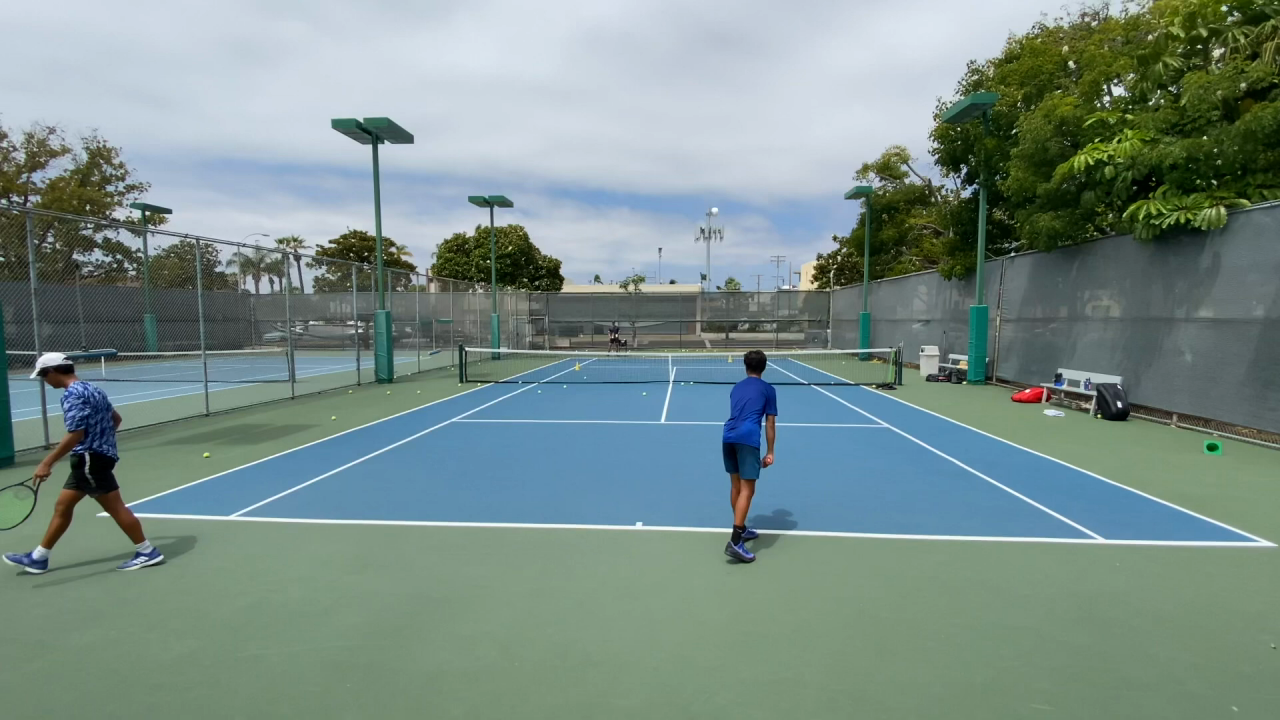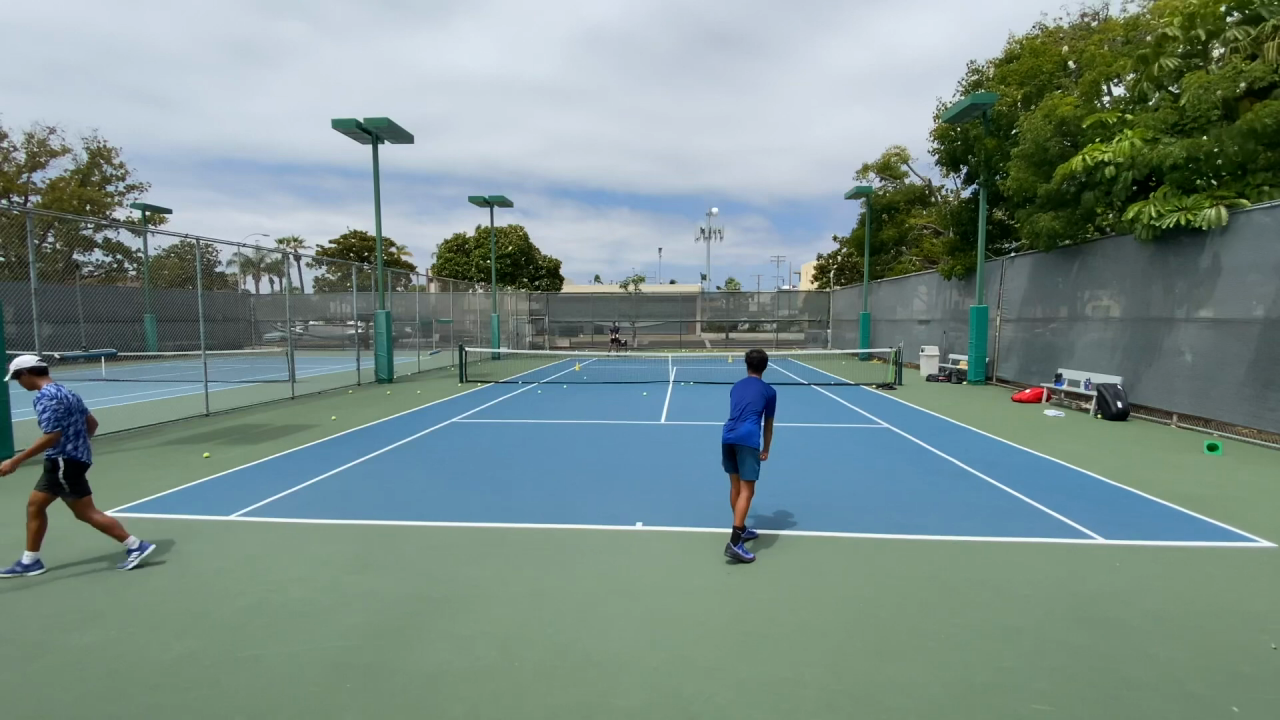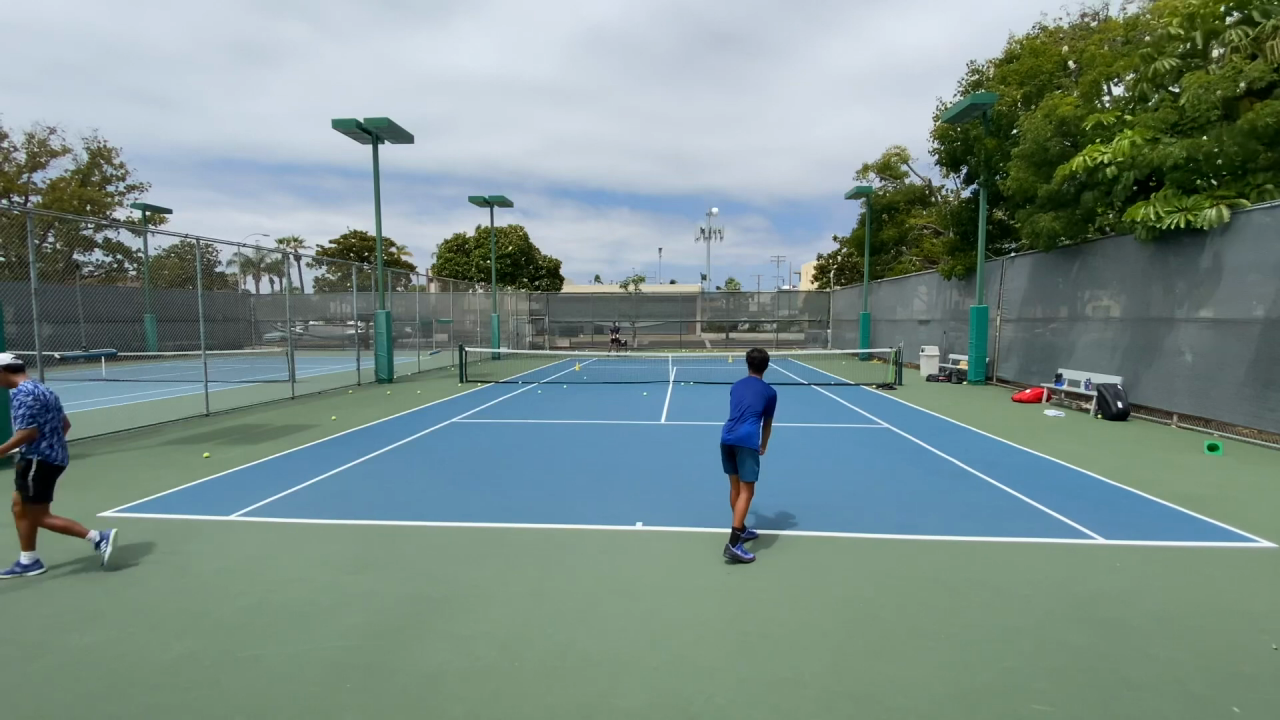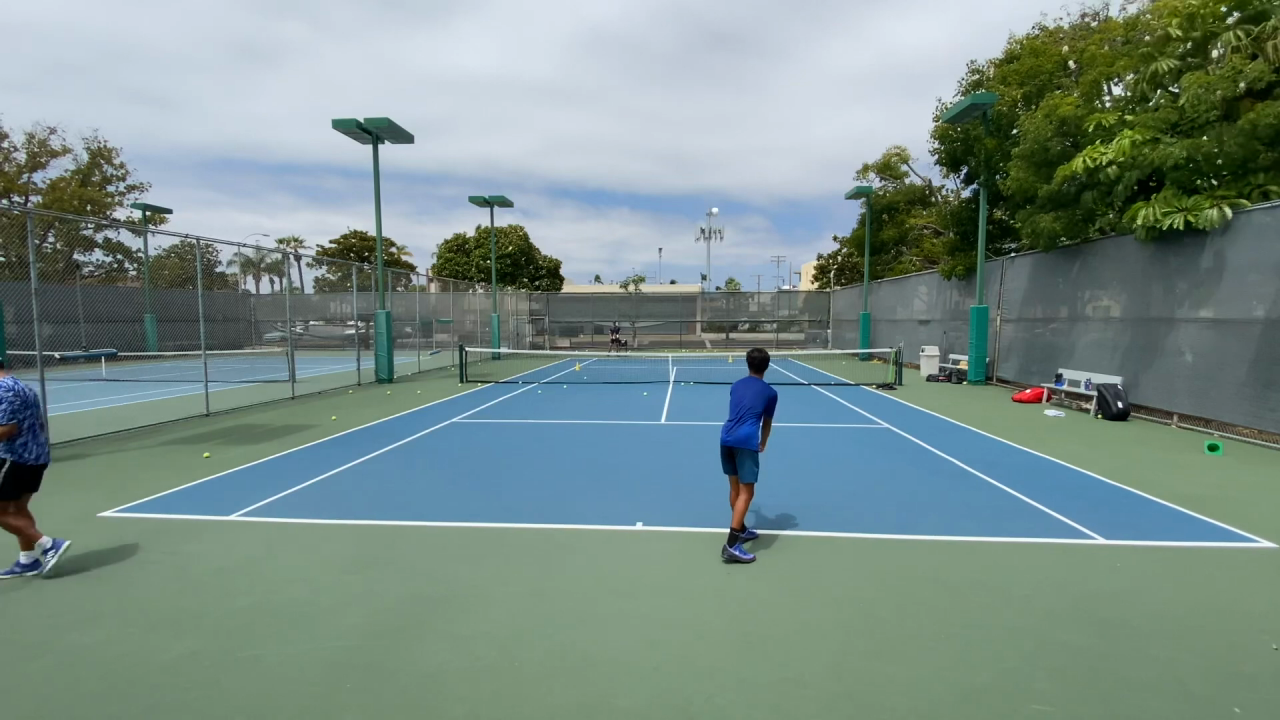
dt=0.1s
person 1, frame 1
left shoulder: (73, 395)
right shoulder: (91, 389)
left elbow: (75, 435)
right elbow: (116, 418)
left wrist: (47, 463)
left hip: (92, 458)
right hip: (100, 455)
left knee: (113, 507)
right knee: (63, 505)
left ankle: (146, 552)
right ankle: (38, 557)
person 1, frame 2
left shoulder: (45, 397)
right shoulder: (64, 392)
left elbow: (50, 437)
right elbow: (92, 422)
right wrist: (81, 444)
left hip: (63, 462)
right hip: (69, 462)
left knee: (86, 513)
right knee: (34, 506)
left ankle: (135, 546)
right ankle: (30, 561)
person 1, frame 3
left shoulder: (22, 393)
right shoulder: (44, 391)
left elbow: (29, 433)
right elbow: (65, 424)
left hip: (38, 462)
right hip: (55, 459)
left knee: (40, 517)
right knee: (20, 508)
left ankle: (99, 538)
right ankle: (27, 561)
person 1, frame 4
right shoulder: (23, 387)
right elbow: (40, 424)
right hip: (37, 457)
right knee: (19, 509)
left ankle: (49, 545)
right ankle: (28, 561)
person 2, frame 1
left shoulder: (737, 387)
right shoulder: (768, 390)
right elbow: (770, 424)
right wrist: (770, 452)
left hip: (728, 435)
right hip: (748, 438)
left knee: (736, 485)
right knee: (747, 489)
left ankle: (741, 529)
right ankle: (735, 541)
person 2, frame 2
left shoulder: (736, 386)
right shoulder: (768, 391)
right elbow: (768, 424)
right wrist: (765, 450)
left hip: (728, 436)
right hip: (748, 439)
left knee: (735, 485)
right knee: (747, 490)
left ankle: (741, 529)
right ankle: (734, 542)
person 2, frame 3
left shoulder: (736, 386)
right shoulder: (769, 392)
right elbow: (767, 424)
right wrist: (763, 446)
left hip: (727, 437)
right hip: (746, 440)
left knee: (735, 486)
right knee: (746, 491)
left ankle: (740, 529)
right ankle: (733, 544)
person 2, frame 4
left shoulder: (736, 386)
right shoulder: (770, 392)
right elbow: (766, 424)
right wrist: (762, 443)
left hip: (726, 438)
right hip: (746, 441)
left knee: (735, 487)
right knee: (746, 492)
left ankle: (740, 530)
right ankle: (731, 544)
